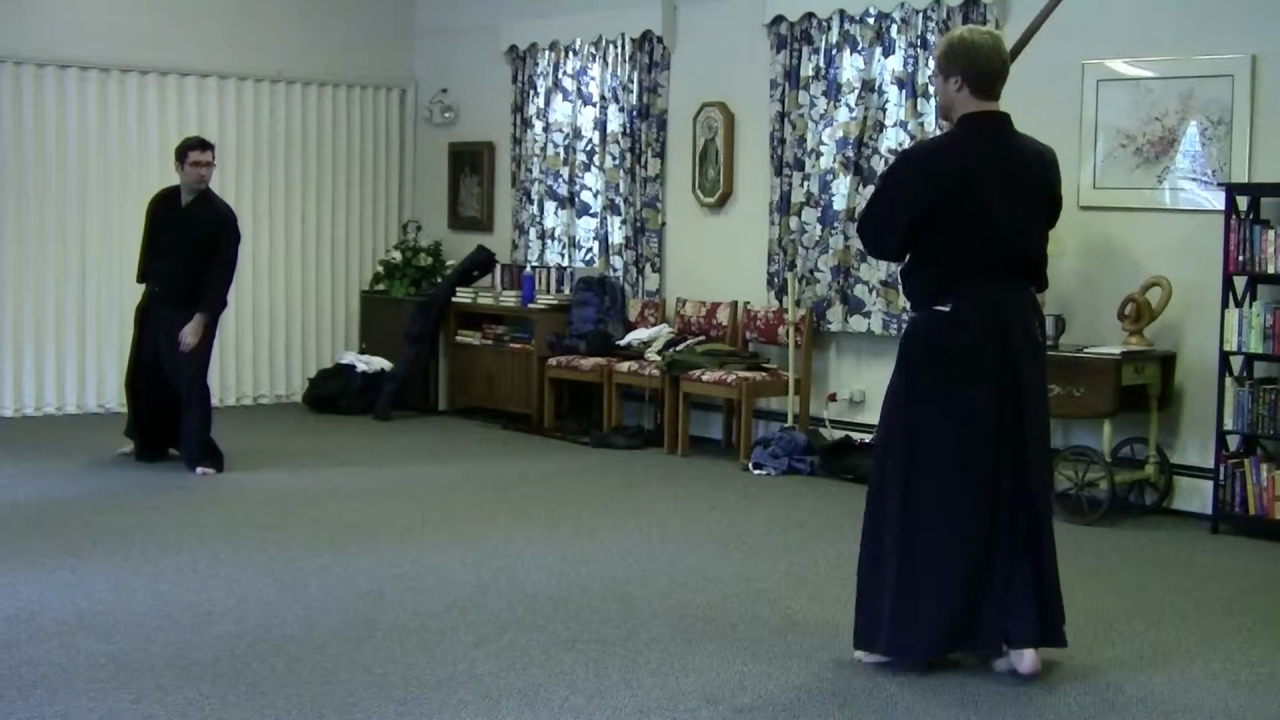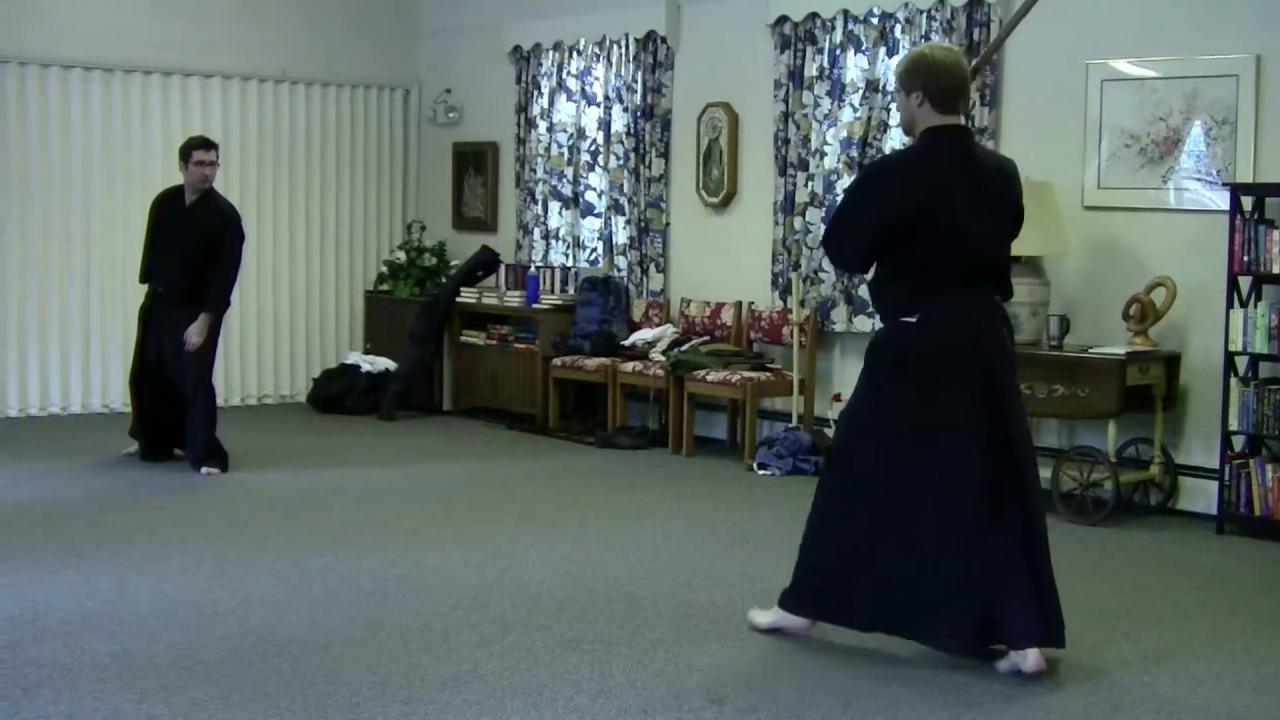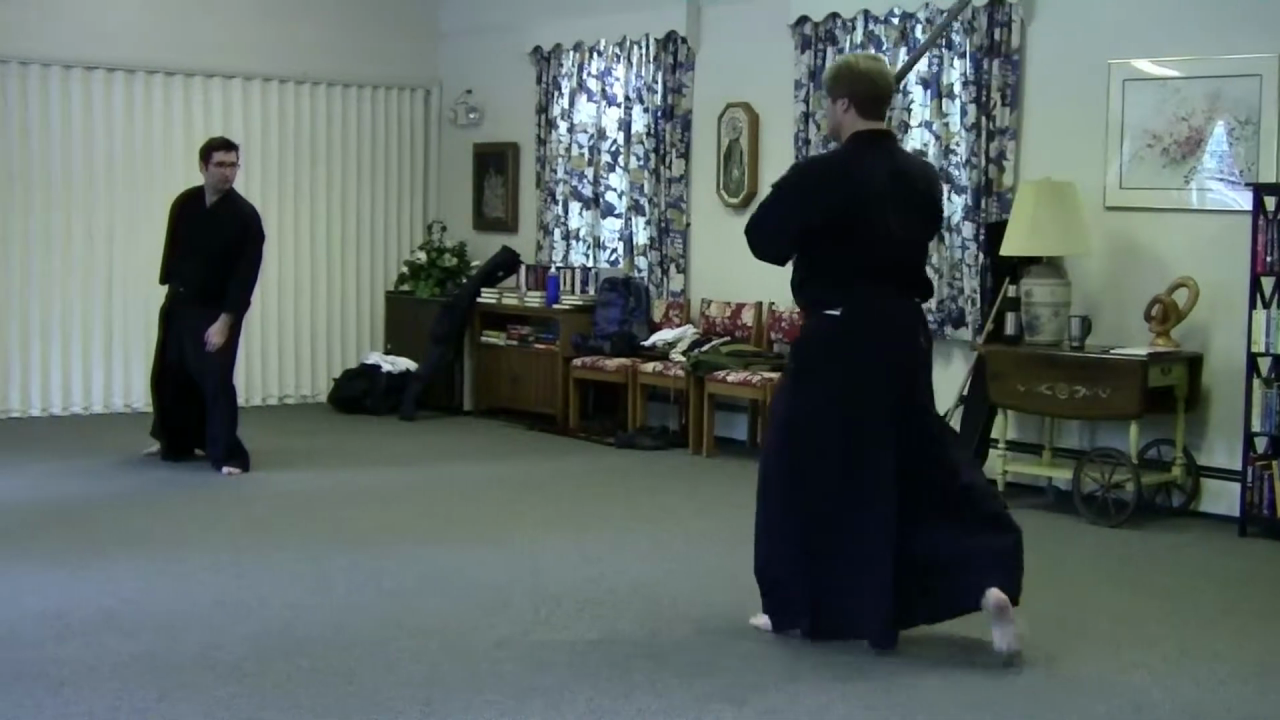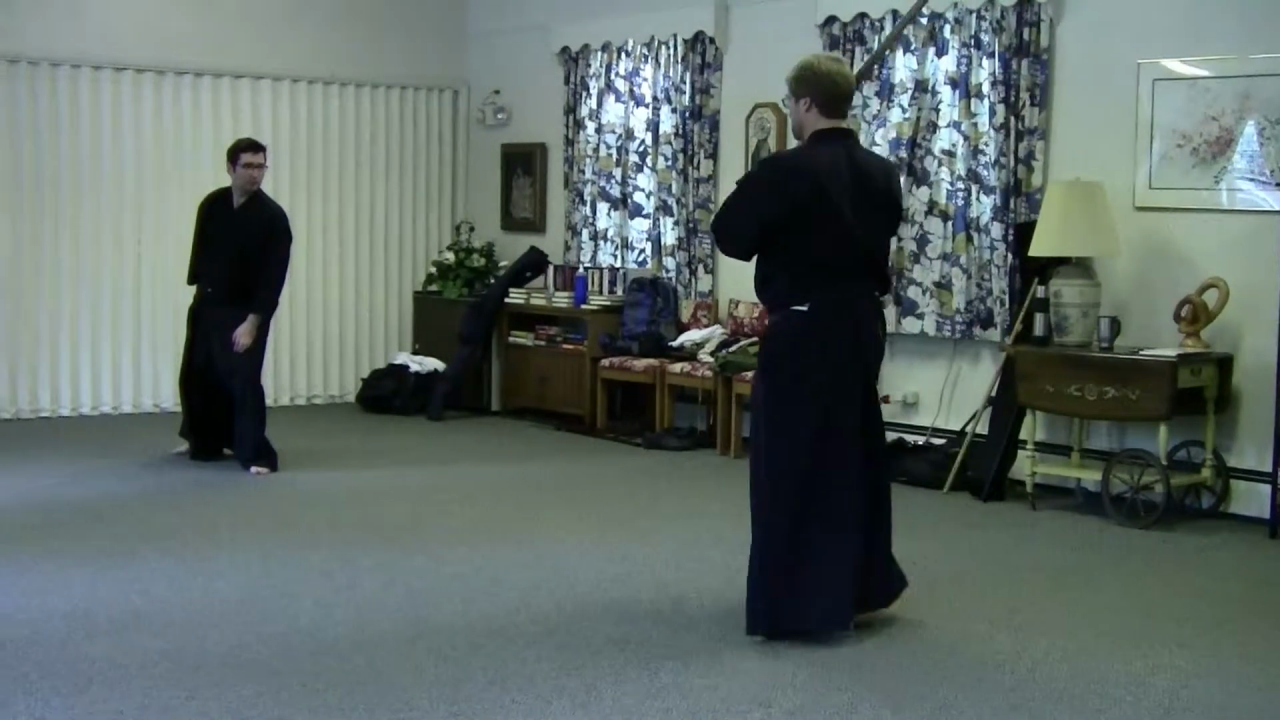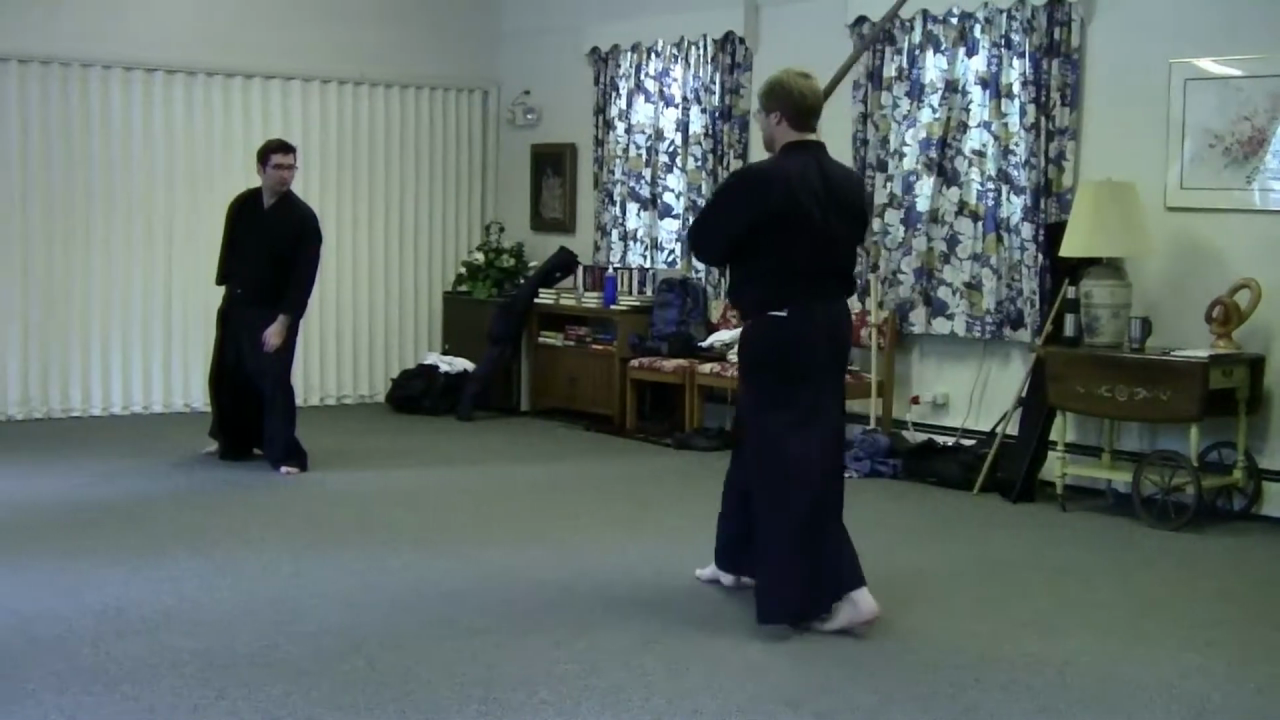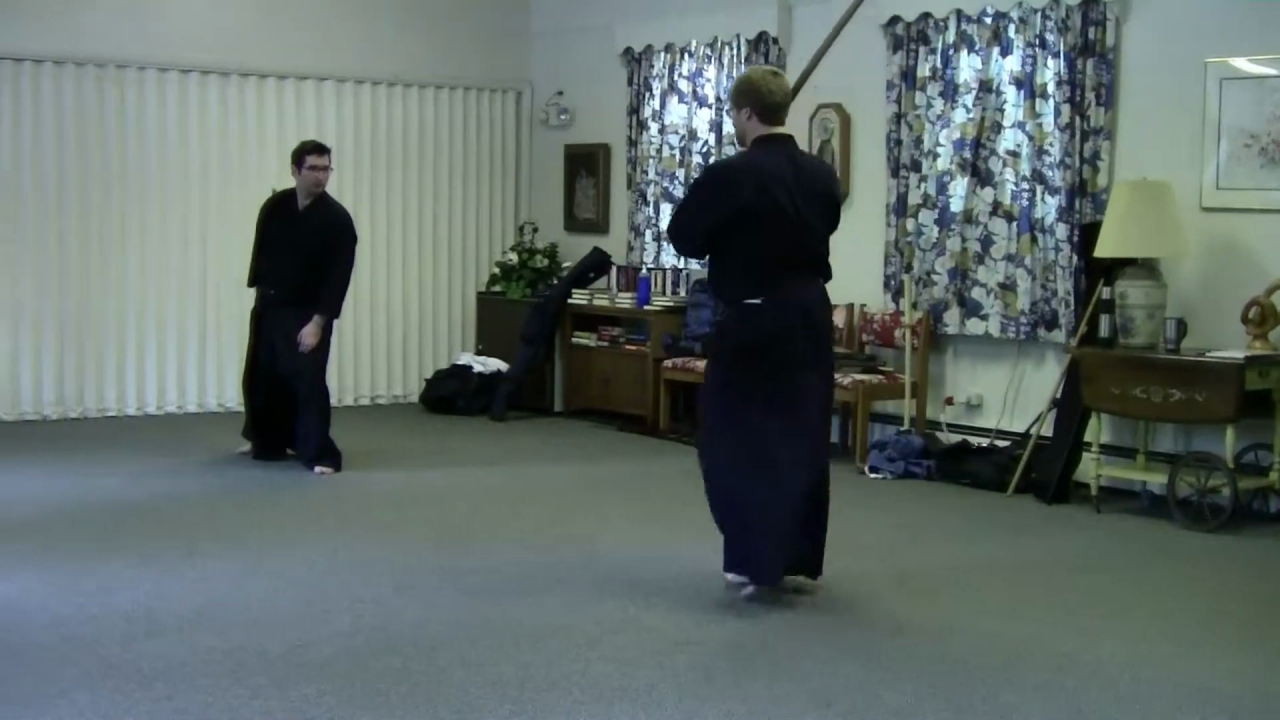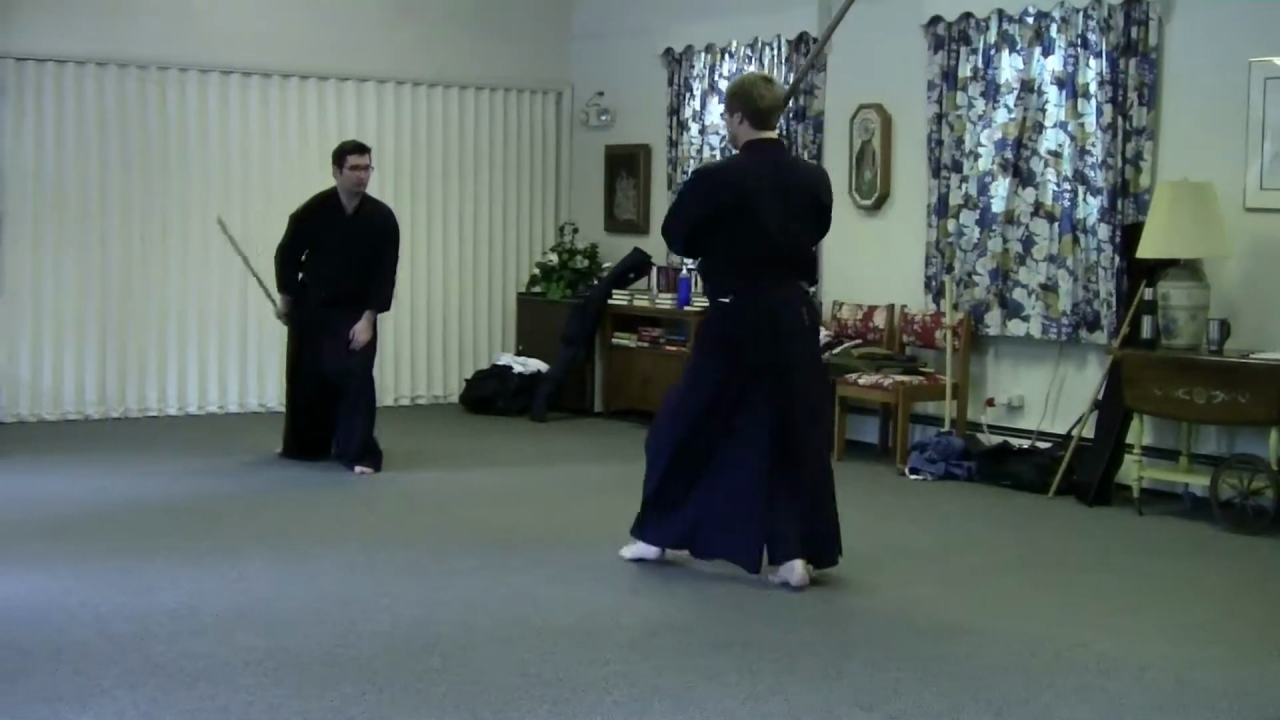
dt=0.3s
person 1, frame 1
left shoulder: (929, 161)
right shoulder: (1040, 161)
left elbow: (876, 237)
left hip: (948, 331)
right hip: (1017, 330)
left knee: (917, 477)
right knee: (1016, 479)
left ankle: (901, 633)
right ankle: (1021, 635)
person 1, frame 2
left shoulder: (893, 176)
right shoulder: (1001, 172)
left elbow: (843, 249)
left hip: (918, 341)
right hip: (986, 338)
left knee: (861, 467)
right knee: (1001, 480)
left ankle: (807, 603)
right ankle: (1028, 634)
person 1, frame 3
left shoulder: (819, 175)
right shoulder: (923, 177)
left elbow: (765, 241)
left hip: (836, 338)
right hip: (903, 333)
left knee: (798, 466)
right knee: (926, 464)
left ankle: (795, 608)
right ankle: (989, 581)
person 1, frame 4
left shoulder: (784, 170)
right shoulder: (882, 173)
left elbow: (730, 237)
left hip: (804, 328)
right hip: (862, 322)
left knee: (796, 459)
right knee: (850, 452)
left ankle: (816, 602)
right ankle: (861, 583)
person 1, frame 5
left shoulder: (758, 181)
right shoulder: (849, 184)
left elbow: (705, 245)
left hip: (780, 330)
right hip: (830, 325)
left knee: (789, 456)
right knee: (764, 440)
left ankle: (842, 590)
right ankle: (740, 560)
person 1, frame 6
left shoulder: (728, 175)
right shoulder: (821, 174)
left elbow: (684, 238)
left hip: (754, 318)
right hip: (809, 313)
left knee: (733, 436)
right knee: (796, 434)
left ankle: (764, 556)
right ankle: (783, 554)
person 1, frame 7
left shoulder: (715, 179)
right shoulder: (813, 179)
left elbow: (677, 238)
left hip: (736, 317)
right hip: (793, 314)
left knee: (688, 424)
right knee: (794, 433)
left ankle: (657, 535)
right ankle: (797, 552)
person 2, frame 1
left shoulder: (221, 215)
right shoulder: (161, 202)
left elbow: (221, 275)
right elbow: (149, 251)
left wrist: (199, 321)
right wrist: (149, 289)
left hip: (193, 310)
right hip: (155, 303)
left knee: (190, 379)
right knee: (144, 375)
left ankle: (202, 455)
right ankle: (148, 442)
person 2, frame 2
left shoulder: (224, 215)
right shoulder: (164, 202)
left elbow: (225, 274)
right elbow: (152, 250)
left wrist: (204, 320)
right wrist: (152, 290)
left hip: (197, 310)
right hip: (159, 304)
left knee: (195, 379)
right knee: (148, 375)
left ankle: (207, 455)
right ankle: (153, 442)
person 2, frame 3
left shoulder: (245, 216)
right shoulder: (184, 203)
left elbow: (246, 275)
right elbow: (172, 251)
left wrist: (225, 321)
right wrist: (172, 291)
left hip: (217, 311)
right hip: (179, 305)
left knee: (216, 379)
right knee: (169, 376)
left ankle: (228, 455)
right ankle: (175, 442)
person 2, frame 4
left shoulder: (272, 216)
right shoulder: (211, 205)
left elbow: (273, 275)
right elbow: (200, 252)
left wrist: (253, 322)
right wrist: (201, 291)
left hip: (245, 311)
right hip: (207, 306)
left knee: (244, 378)
right knee: (197, 376)
left ankle: (256, 454)
right ankle: (204, 442)
person 2, frame 5
left shoulder: (302, 217)
right shoulder: (241, 205)
left elbow: (303, 277)
right elbow: (229, 253)
left wrist: (283, 322)
right wrist: (230, 291)
left hip: (274, 312)
right hip: (236, 307)
left knee: (274, 379)
right knee: (227, 377)
left ankle: (285, 454)
right ankle: (233, 442)
person 2, frame 6
left shoulder: (337, 219)
right shoulder: (275, 207)
left elbow: (338, 277)
right elbow: (261, 251)
left wrist: (318, 322)
right wrist: (262, 292)
left hip: (308, 312)
right hip: (269, 307)
left knee: (309, 379)
right knee: (262, 377)
left ankle: (319, 453)
right ankle: (267, 441)
person 2, frame 7
left shoulder: (381, 217)
right shoulder: (314, 210)
left elbow: (385, 272)
right elbow: (287, 254)
left wrist: (368, 318)
right wrist: (286, 298)
left hip: (355, 313)
right hip: (311, 310)
left knee: (356, 379)
right knee: (305, 379)
left ankle: (360, 453)
right ankle: (305, 444)
